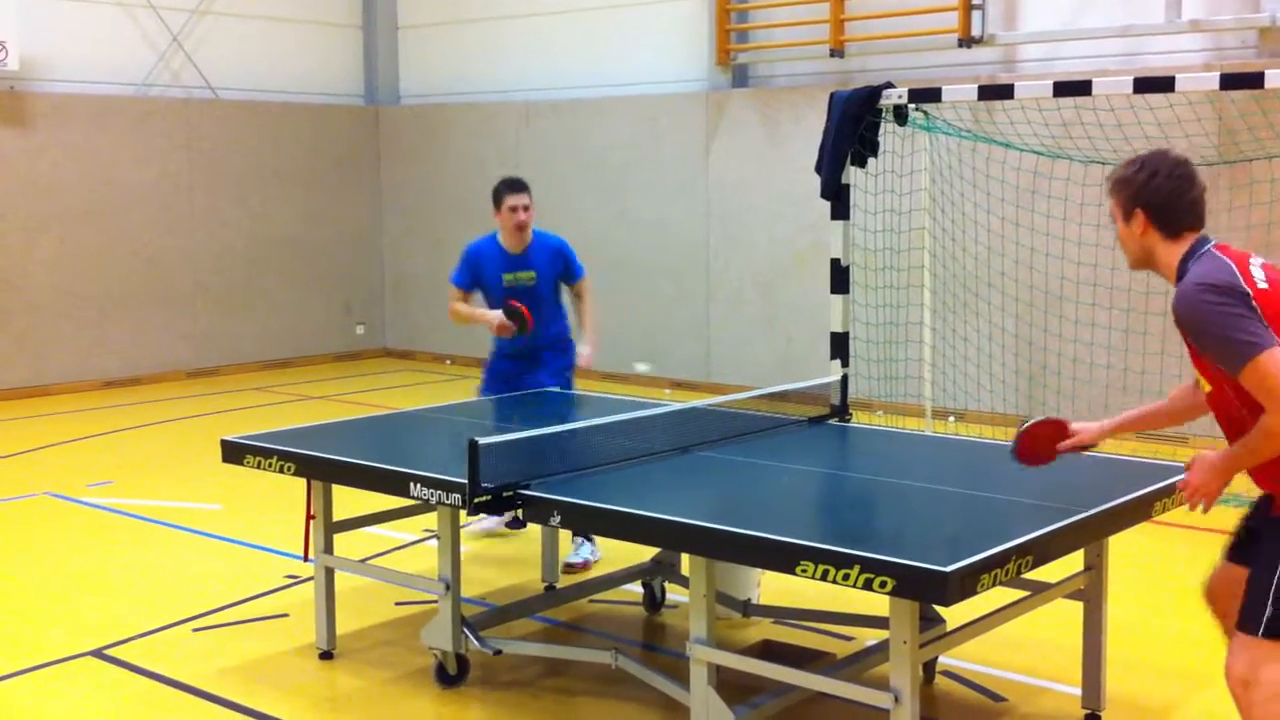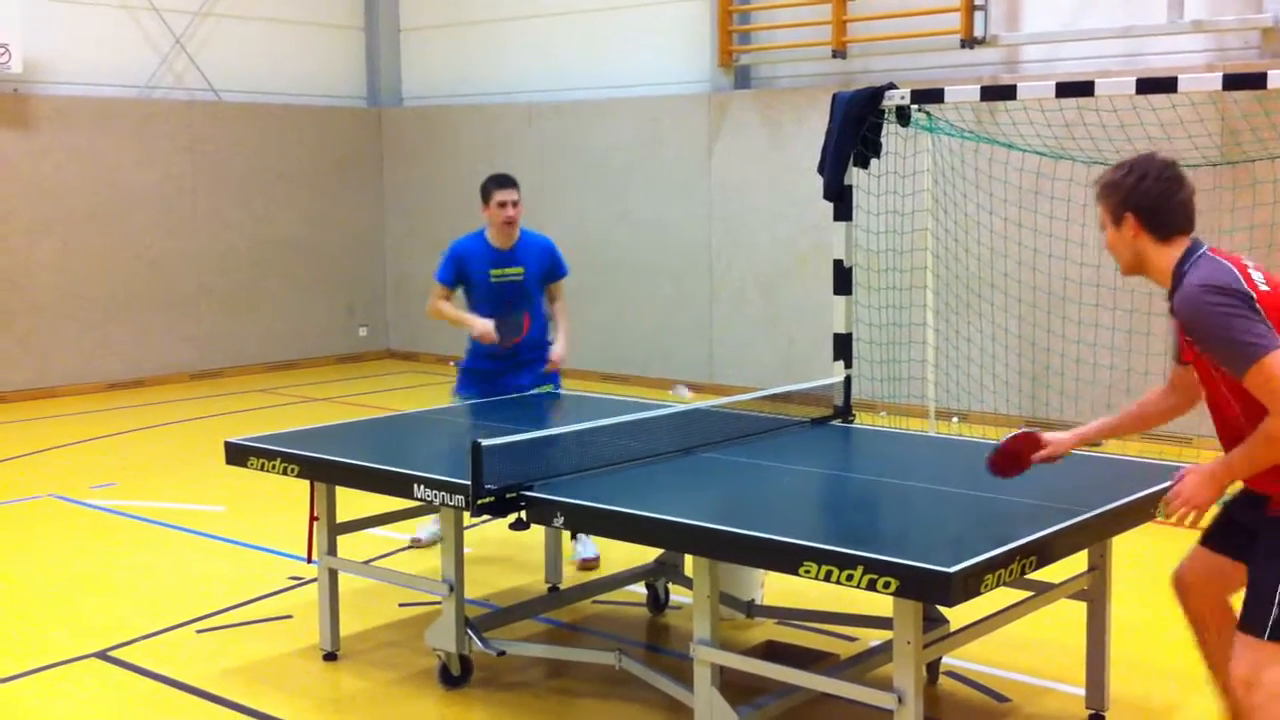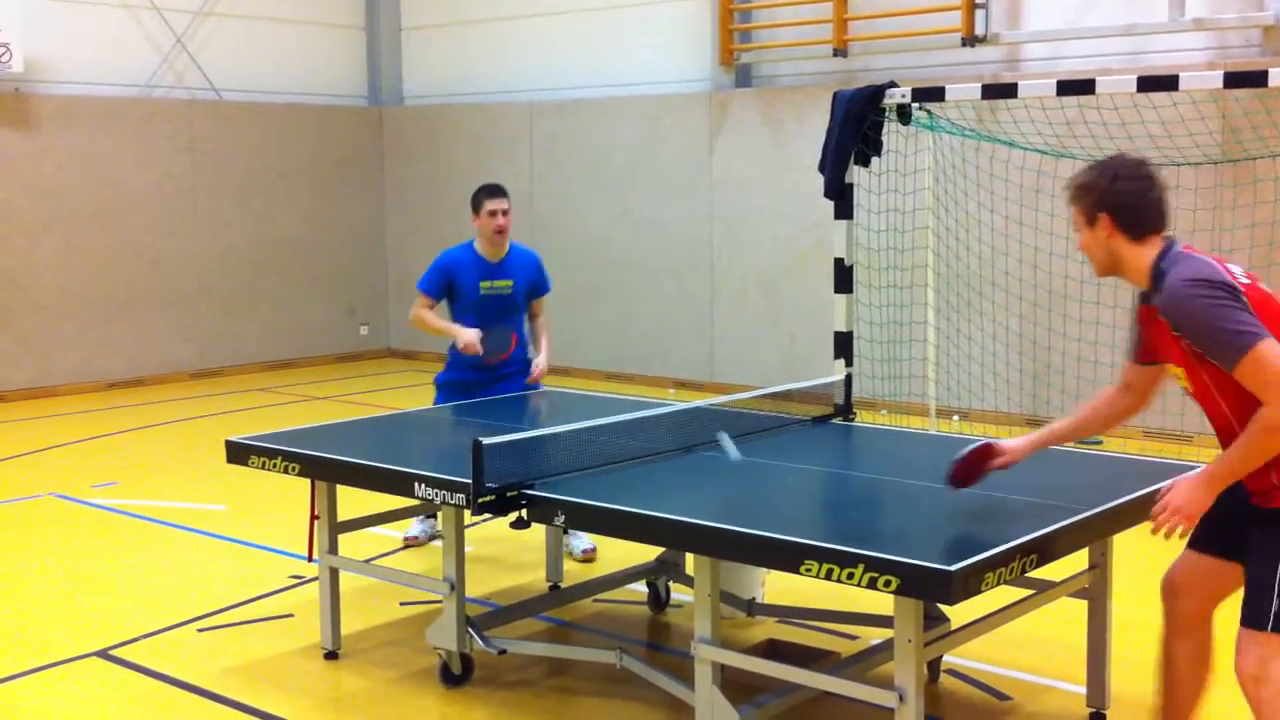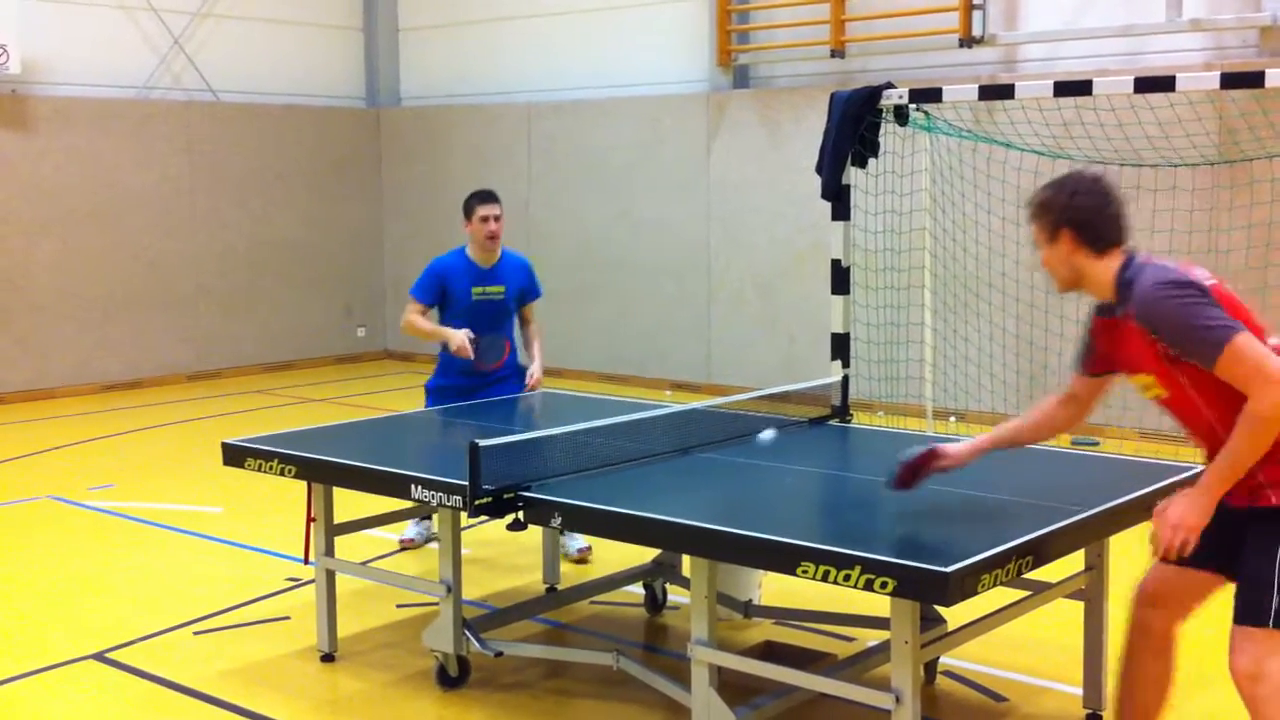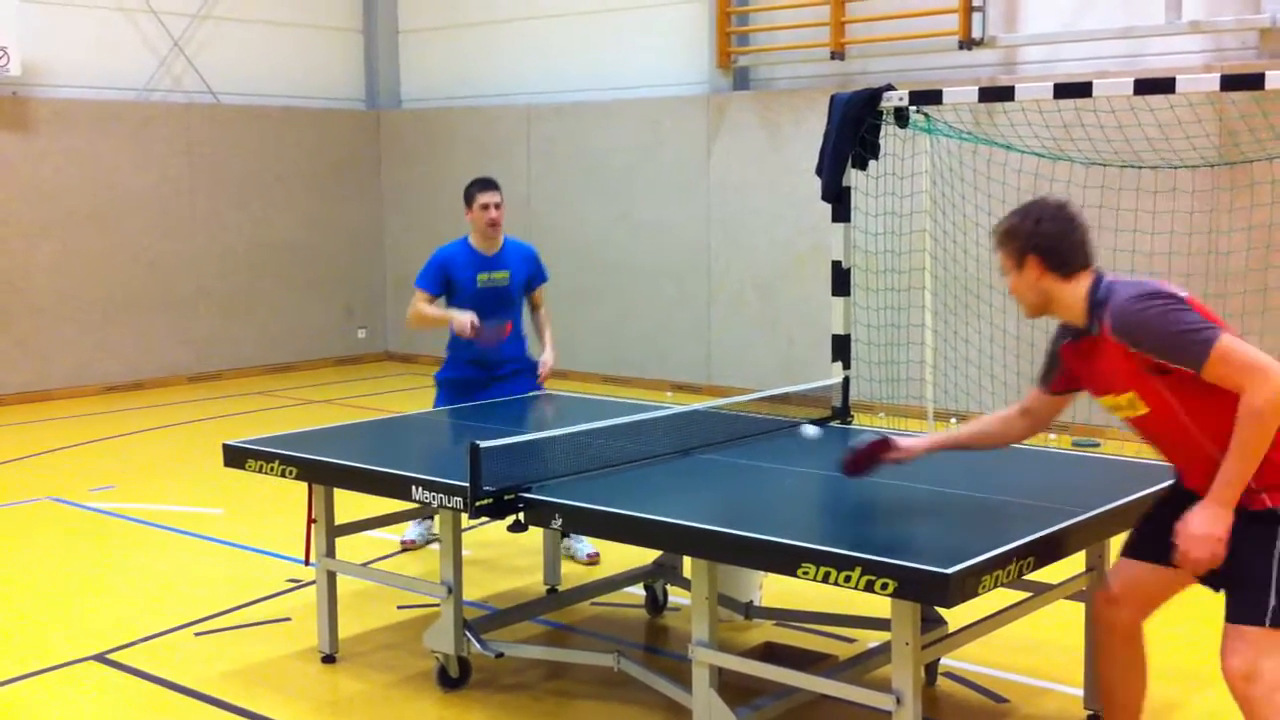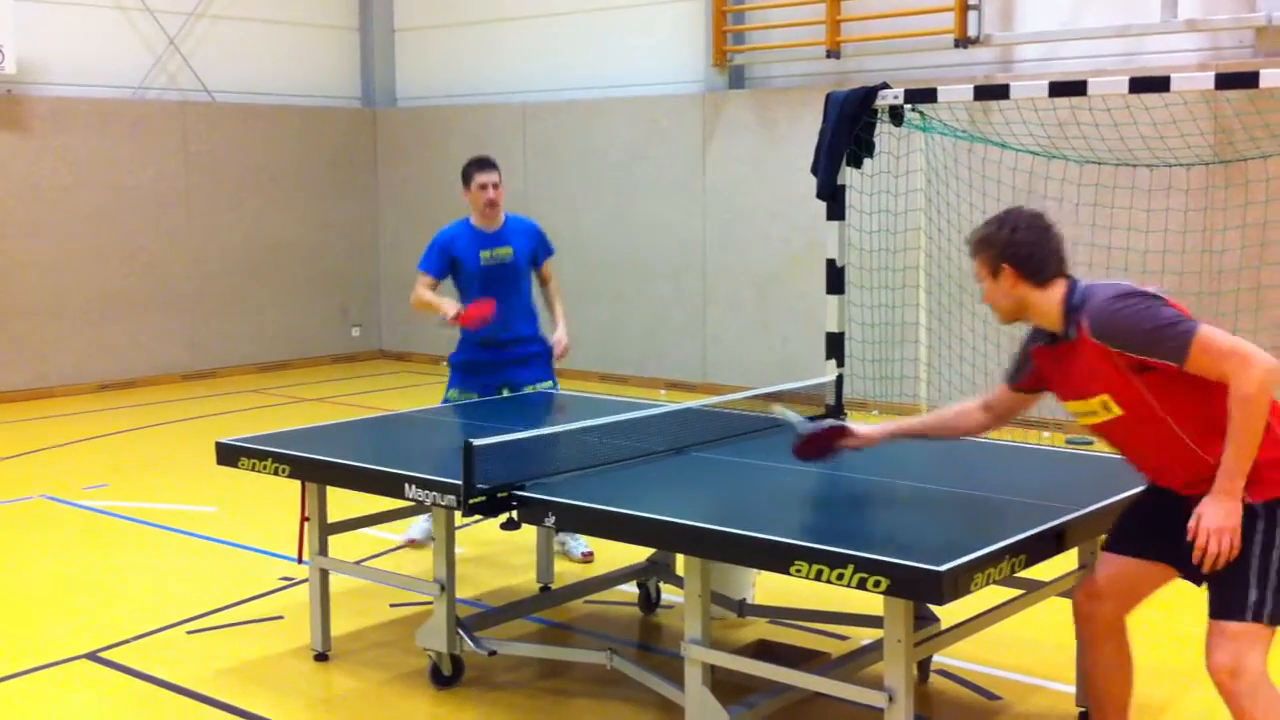
dt=0.1s
person 1, frame 1
left shoulder: (1203, 295)
right shoulder: (1222, 272)
right elbow: (1207, 392)
left wrist: (1221, 466)
right wrist: (1104, 428)
right knee: (1226, 594)
person 1, frame 2
left shoulder: (1203, 296)
right shoulder: (1210, 276)
right elbow: (1178, 394)
left wrist: (1218, 475)
right wrist: (1078, 437)
right knee: (1196, 583)
person 1, frame 3
left shoulder: (1189, 294)
right shoulder: (1156, 301)
right elbow: (1128, 397)
left wrist: (1206, 482)
right wrist: (1032, 441)
right knee: (1183, 592)
person 1, frame 4
left shoulder: (1160, 297)
right shoulder: (1111, 319)
right elbow: (1069, 404)
left wrist: (1202, 496)
right wrist: (975, 446)
right knee: (1153, 605)
person 1, frame 5
left shoulder: (1136, 313)
right shoulder: (1072, 342)
right elbow: (1026, 416)
left wrist: (1218, 505)
right wrist: (929, 443)
right hip: (1208, 486)
right knee: (1114, 607)
person 1, frame 6
left shoulder: (1114, 314)
right shoulder: (1044, 346)
right elbow: (987, 409)
left wrist: (1225, 495)
right wrist: (885, 430)
right hip: (1181, 485)
left knee: (1234, 664)
right knee: (1096, 601)
person 2, frame 1
left shoulder: (556, 249)
right shoulder: (477, 254)
left elbow: (581, 294)
right elbow: (455, 306)
left wrist: (587, 342)
right wrist: (486, 317)
left hip: (553, 361)
right hip: (507, 362)
left ankle: (584, 538)
right ankle: (510, 511)
person 2, frame 2
left shoulder: (542, 248)
right shoulder: (463, 251)
left elbow: (556, 298)
right elbow: (435, 305)
left wrist: (560, 341)
right wrist: (471, 321)
left hip: (533, 363)
right hip: (482, 363)
left ankle: (579, 533)
right ankle: (444, 517)
person 2, frame 3
left shoulder: (529, 262)
right shoulder: (450, 262)
left elbow: (537, 315)
right elbow: (417, 314)
left wrist: (543, 353)
right wrist: (457, 332)
left hip: (513, 374)
right hip: (462, 377)
left ankle: (571, 529)
right ankle: (431, 518)
person 2, frame 4
left shoulder: (520, 268)
right shoulder: (442, 269)
left elbow: (528, 322)
right elbow: (409, 321)
left wrist: (536, 361)
right wrist: (447, 334)
left hip: (504, 379)
right hip: (453, 382)
left ankle: (565, 530)
right ankle: (426, 520)
person 2, frame 5
left shoulder: (524, 256)
right shoulder: (446, 259)
left elbow: (538, 308)
right elbow: (414, 313)
left wrist: (547, 349)
right wrist: (451, 316)
left hip: (516, 373)
right hip: (462, 376)
left ankle: (569, 532)
right ankle: (426, 519)
person 2, frame 6
left shoulder: (527, 232)
right shoulder: (449, 240)
left elbow: (548, 282)
right elbow: (418, 295)
left wrist: (560, 326)
right wrist: (443, 305)
left hip: (527, 354)
right hip: (475, 357)
left ankle: (566, 530)
right ankle: (435, 514)
